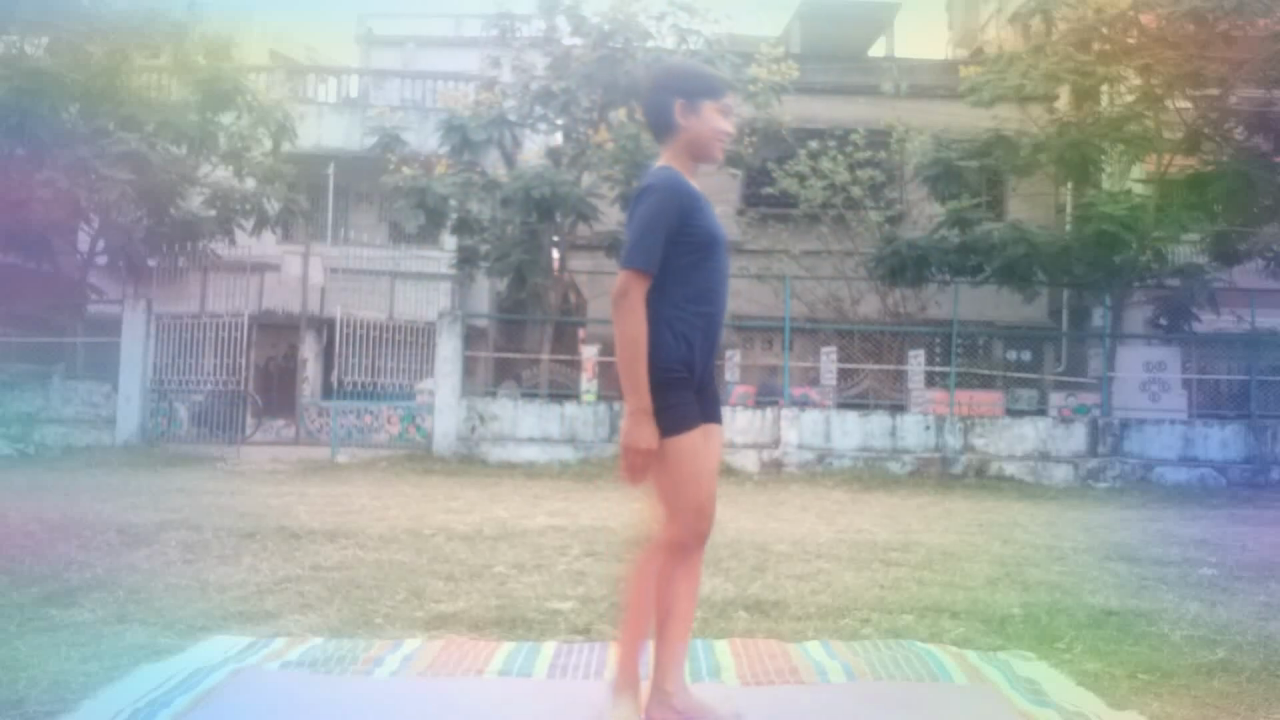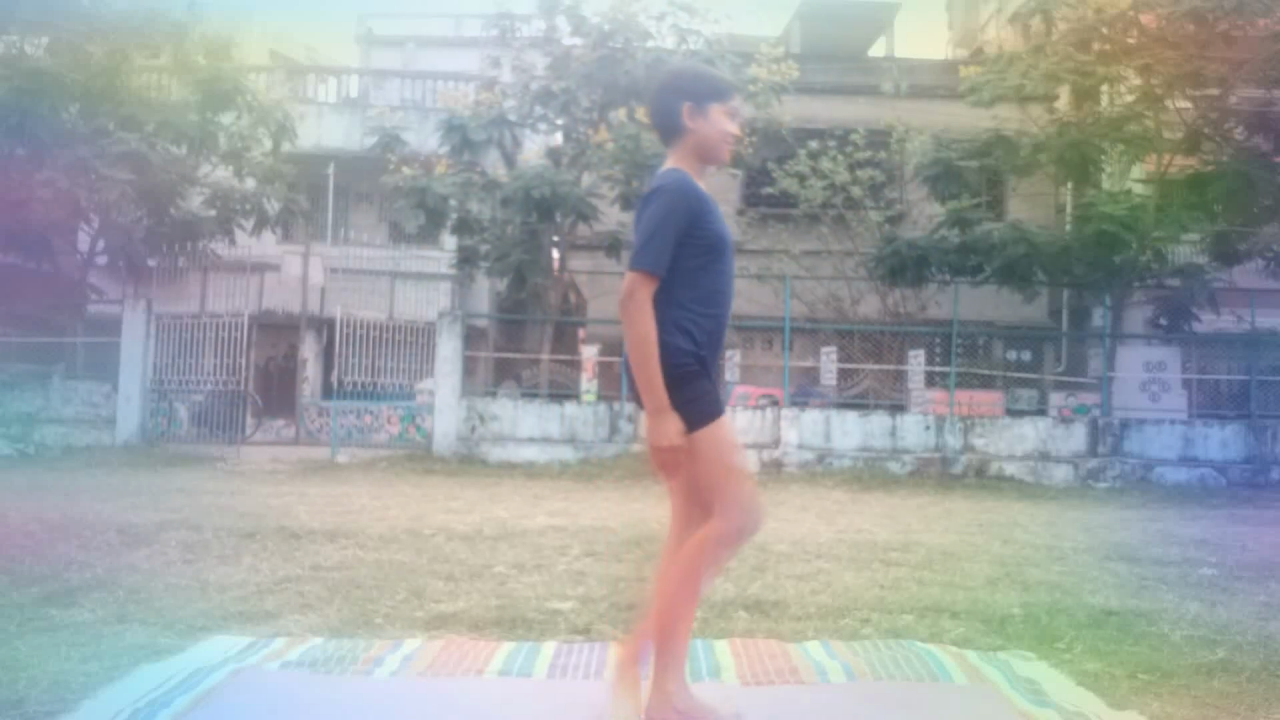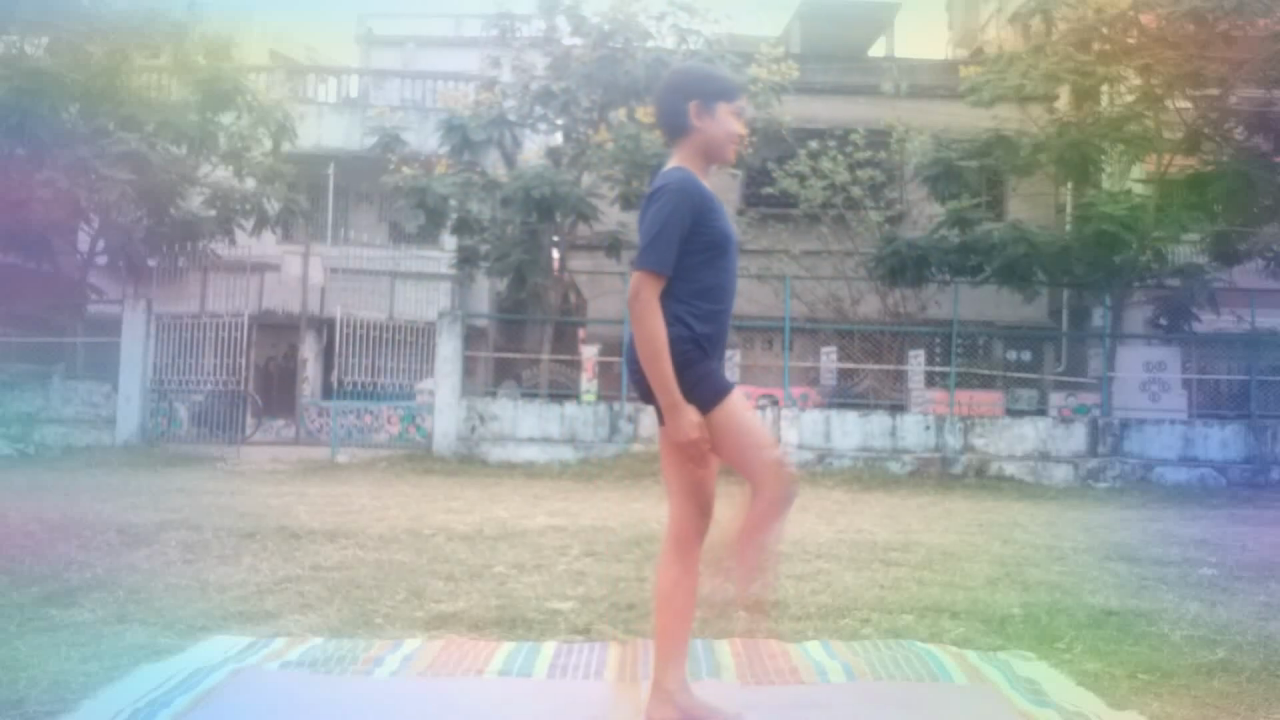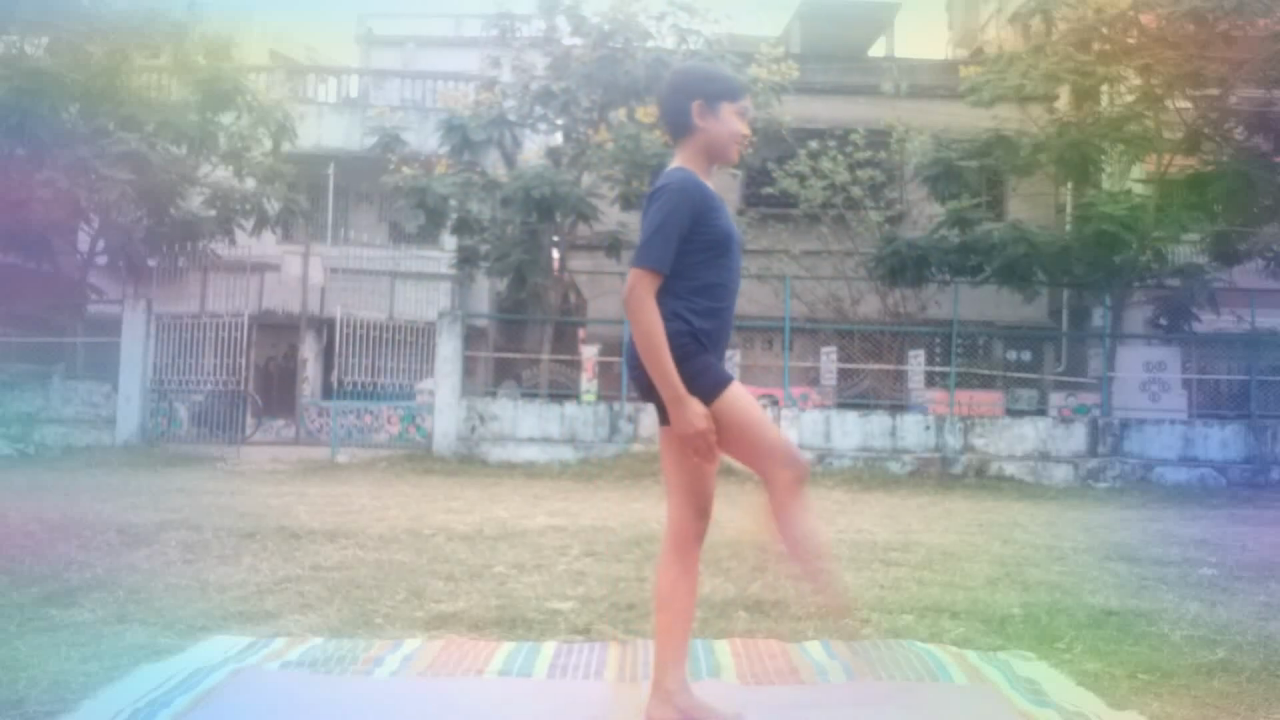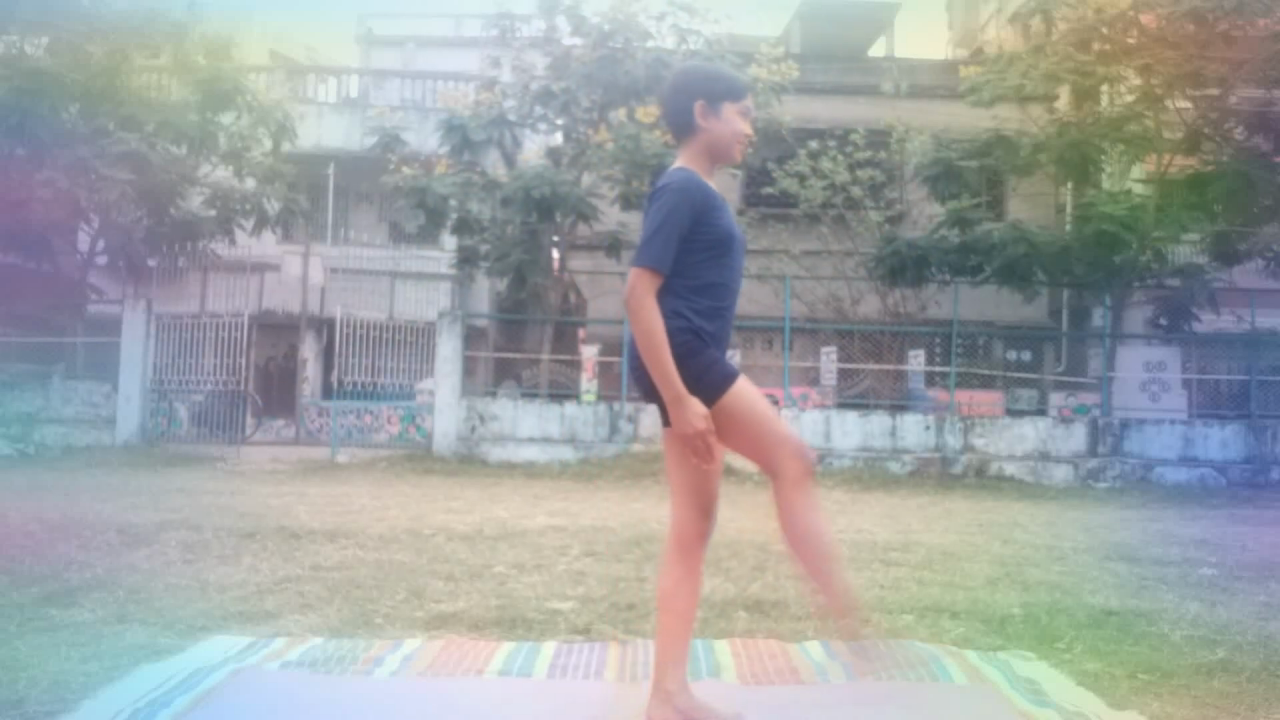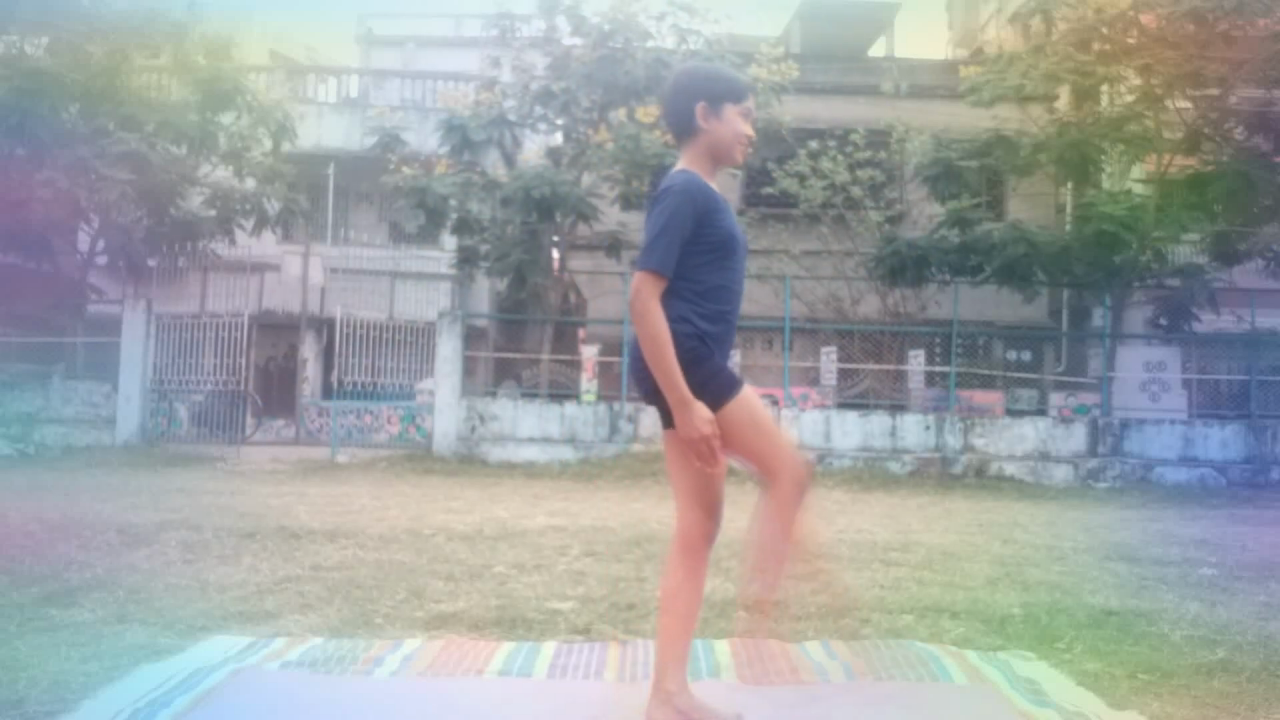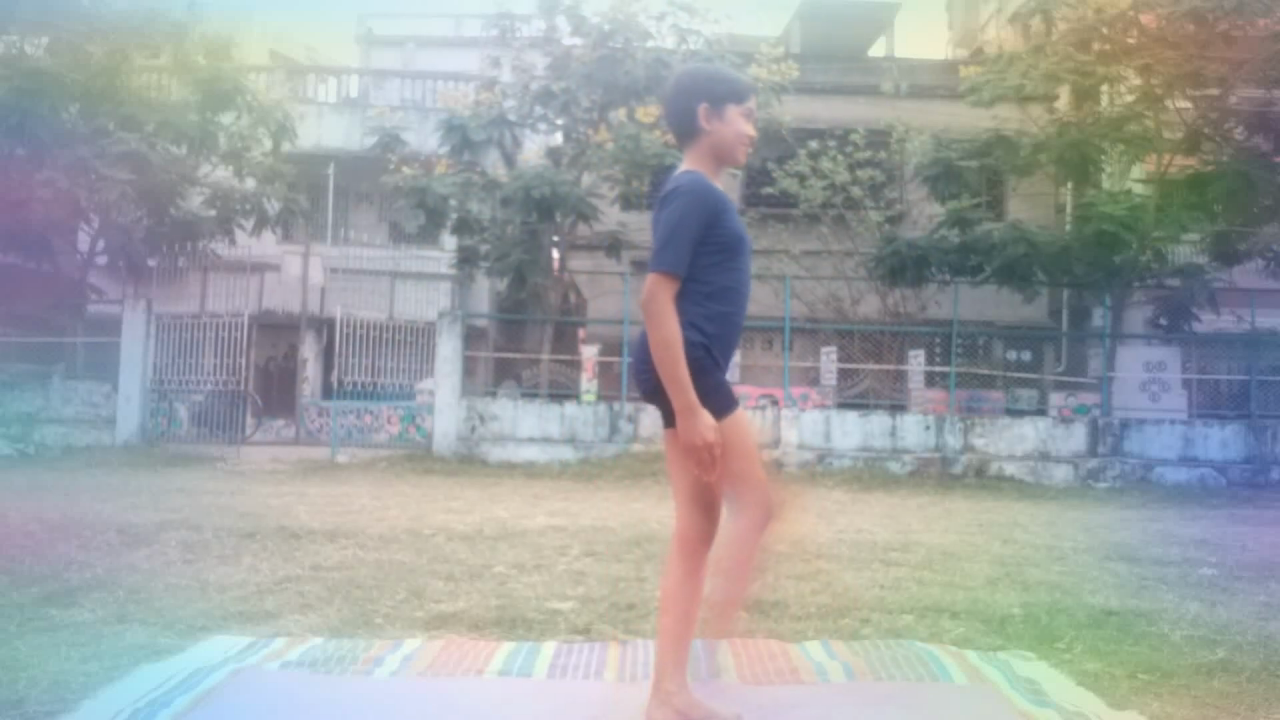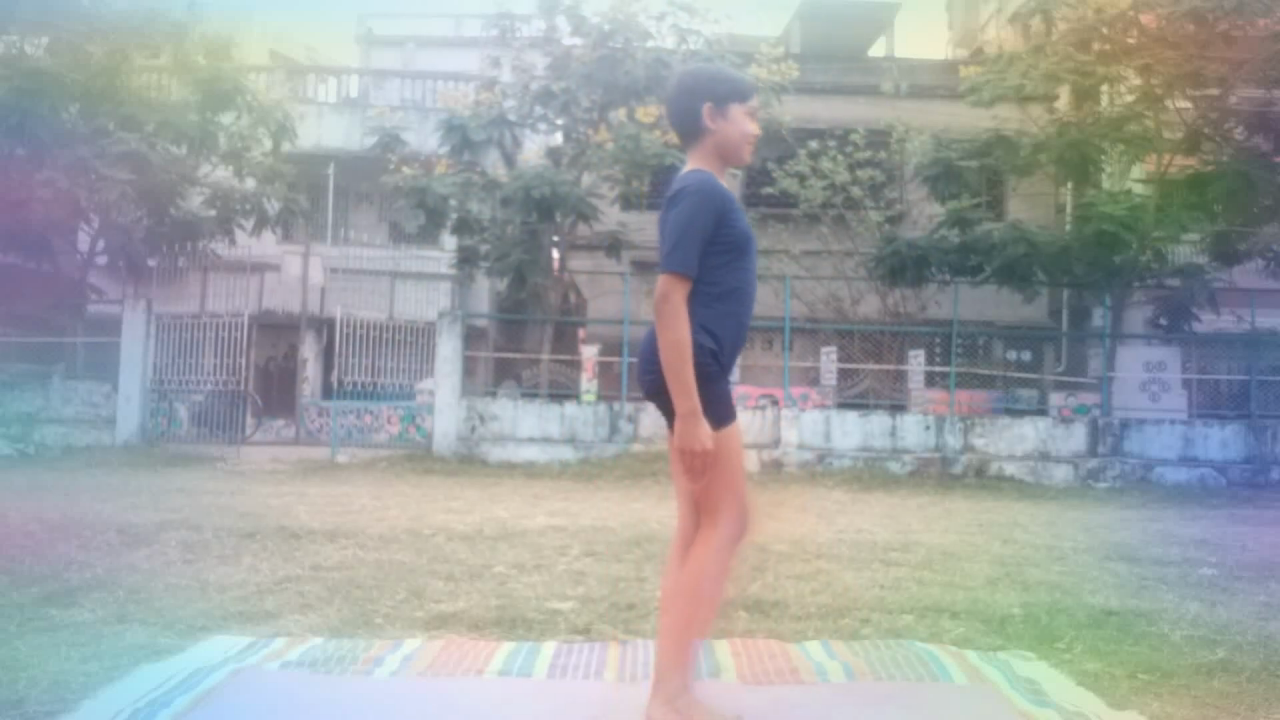
dt=0.1s
person 1, frame 1
left shoulder: (686, 194)
right shoulder: (665, 190)
right elbow: (628, 297)
right wrist: (637, 412)
left hip: (693, 377)
right hip: (665, 375)
left knee: (693, 528)
right knee: (679, 531)
person 1, frame 2
left shoulder: (690, 195)
right shoulder: (674, 191)
right elbow: (636, 299)
right wrist: (658, 410)
left hip: (695, 375)
right hip: (674, 373)
left knee: (698, 524)
right knee: (737, 512)
right ankle: (637, 656)
person 1, frame 3
left shoulder: (691, 192)
right shoulder: (677, 191)
right elbow: (639, 296)
right wrist: (674, 403)
left hip: (693, 369)
right hip: (677, 366)
left knee: (692, 520)
right knee: (776, 481)
right ankle: (742, 610)
person 1, frame 4
left shoulder: (693, 192)
right shoulder: (680, 189)
right elbow: (638, 295)
right wrist: (678, 397)
left hip: (691, 364)
right hip: (679, 362)
left knee: (690, 524)
right knee: (786, 466)
right ankle: (833, 603)
person 1, frame 5
left shoulder: (696, 192)
right shoulder: (681, 190)
right elbow: (638, 294)
right wrist: (681, 396)
left hip: (693, 364)
right hip: (682, 360)
left knee: (691, 523)
right knee: (792, 460)
right ankle: (839, 606)
person 1, frame 6
left shoulder: (702, 195)
right shoulder: (687, 193)
right elbow: (644, 298)
right wrist: (686, 403)
left hip: (694, 367)
right hip: (684, 364)
left knee: (699, 523)
right knee: (788, 471)
right ankle: (758, 613)
person 1, frame 7
left shoulder: (702, 193)
right shoulder: (692, 192)
right elbow: (656, 298)
right wrist: (689, 405)
left hip: (691, 371)
right hip: (686, 369)
left knee: (698, 524)
right knee: (754, 501)
person 1, frame 8
left shoulder: (705, 192)
right shoulder: (701, 191)
right elbow: (668, 301)
right wrist: (691, 411)
left hip: (694, 374)
right hip: (690, 372)
left knee: (698, 526)
right knee: (725, 520)
